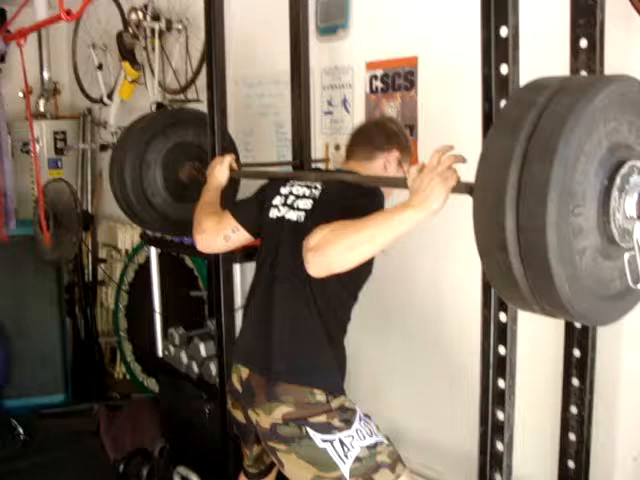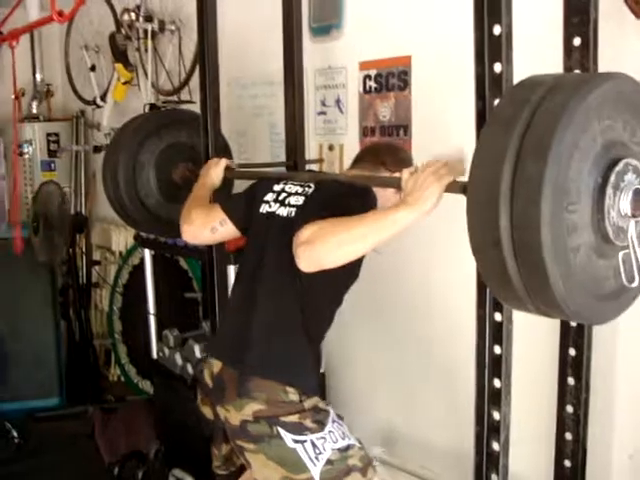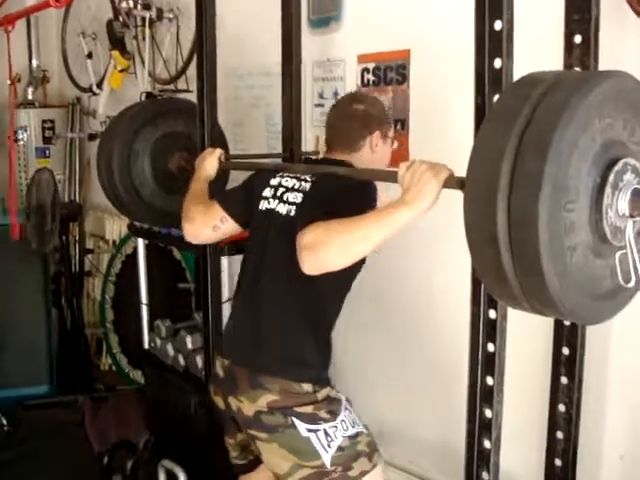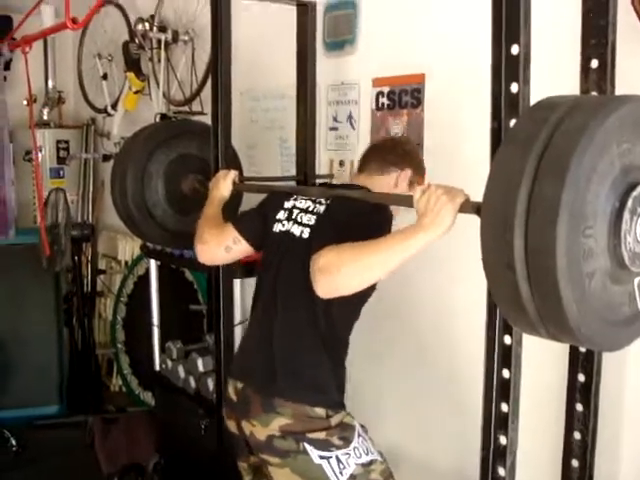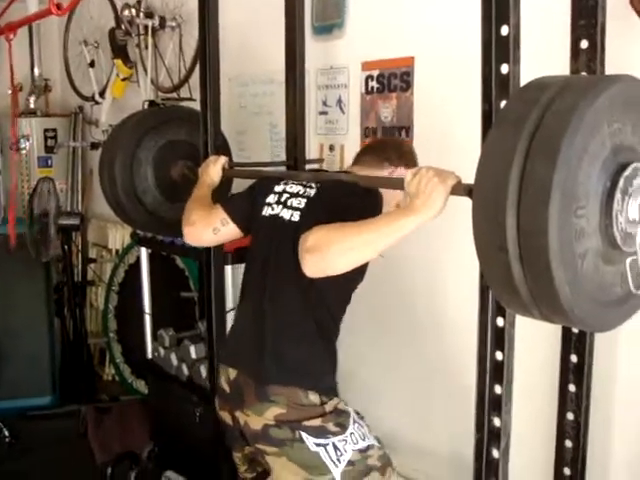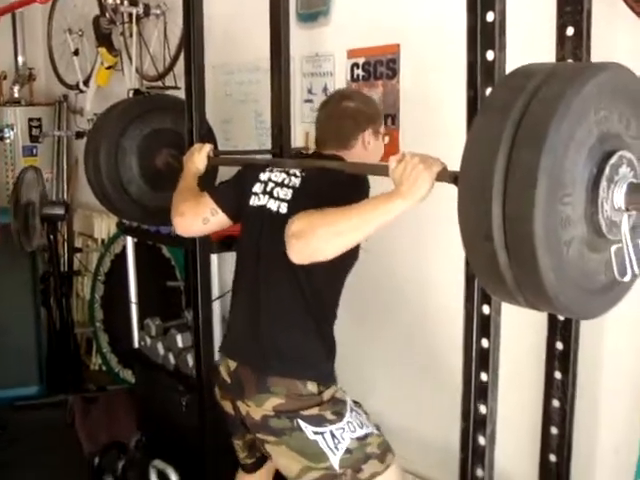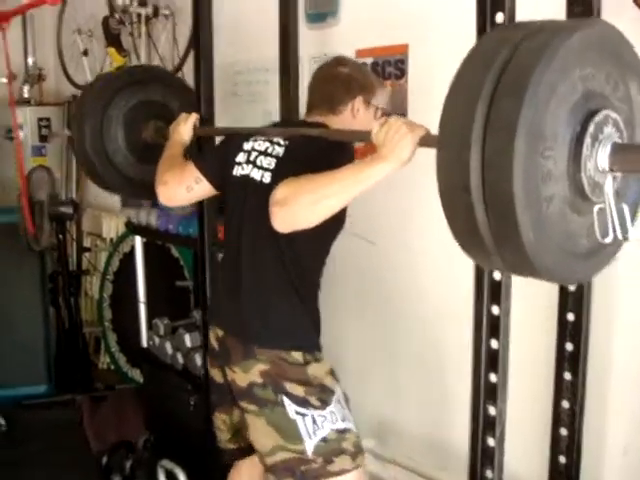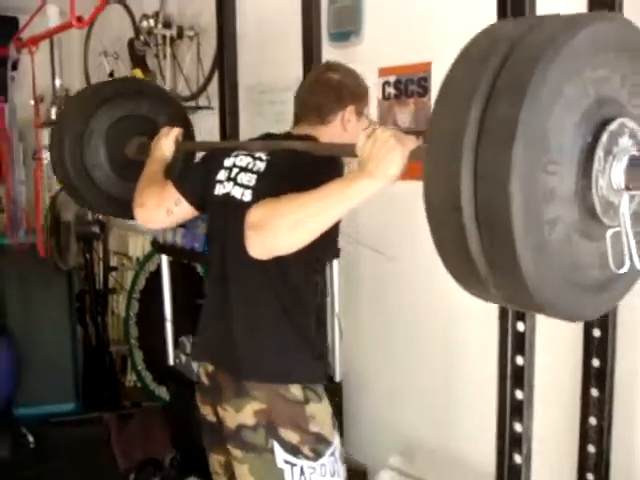
dt=0.5s
person 1, frame 1
left shoulder: (285, 188)
right shoulder: (361, 195)
left elbow: (208, 236)
right elbow: (320, 253)
left wrist: (214, 184)
right wrist: (418, 206)
left hip: (246, 379)
right hip: (299, 394)
person 1, frame 2
left shoulder: (277, 187)
right shoulder: (356, 198)
left elbow: (194, 227)
right elbow: (311, 249)
left wrist: (207, 181)
right wrist: (410, 207)
left hip: (221, 375)
right hip: (273, 393)
person 1, frame 3
left shoulder: (276, 177)
right shoulder: (351, 187)
left elbow: (197, 227)
right elbow: (315, 252)
left wrist: (202, 175)
right wrist: (409, 204)
left hip: (232, 370)
right hip: (286, 386)
person 1, frame 4
left shoulder: (291, 200)
right shoulder: (369, 212)
left elbow: (210, 247)
right elbow: (329, 275)
left wrist: (216, 195)
right wrist: (425, 228)
left hip: (243, 393)
right hip: (300, 411)
person 1, frame 5
left shoulder: (281, 185)
right shoulder: (361, 197)
left elbow: (197, 229)
right elbow: (317, 254)
left wrist: (207, 182)
right wrist: (415, 211)
left hip: (235, 381)
right hip: (289, 397)
person 1, frame 6
left shoulder: (264, 173)
right shoulder: (345, 183)
left elbow: (187, 218)
right elbow: (303, 242)
left wrist: (191, 170)
right wrist: (402, 196)
left hip: (234, 370)
right hip: (288, 387)
person 1, frame 7
left shoulder: (250, 142)
right shoulder: (330, 150)
left elbow: (171, 189)
right elbow: (287, 208)
left wrist: (178, 139)
right wrist: (384, 160)
left hip: (226, 339)
right hip: (277, 354)
person 1, frame 8
left shoulder: (229, 158)
right shoulder: (318, 167)
left elbow: (149, 210)
right elbow: (264, 234)
left wrist: (159, 156)
right wrist: (370, 176)
left hip: (217, 370)
right hip: (272, 386)
